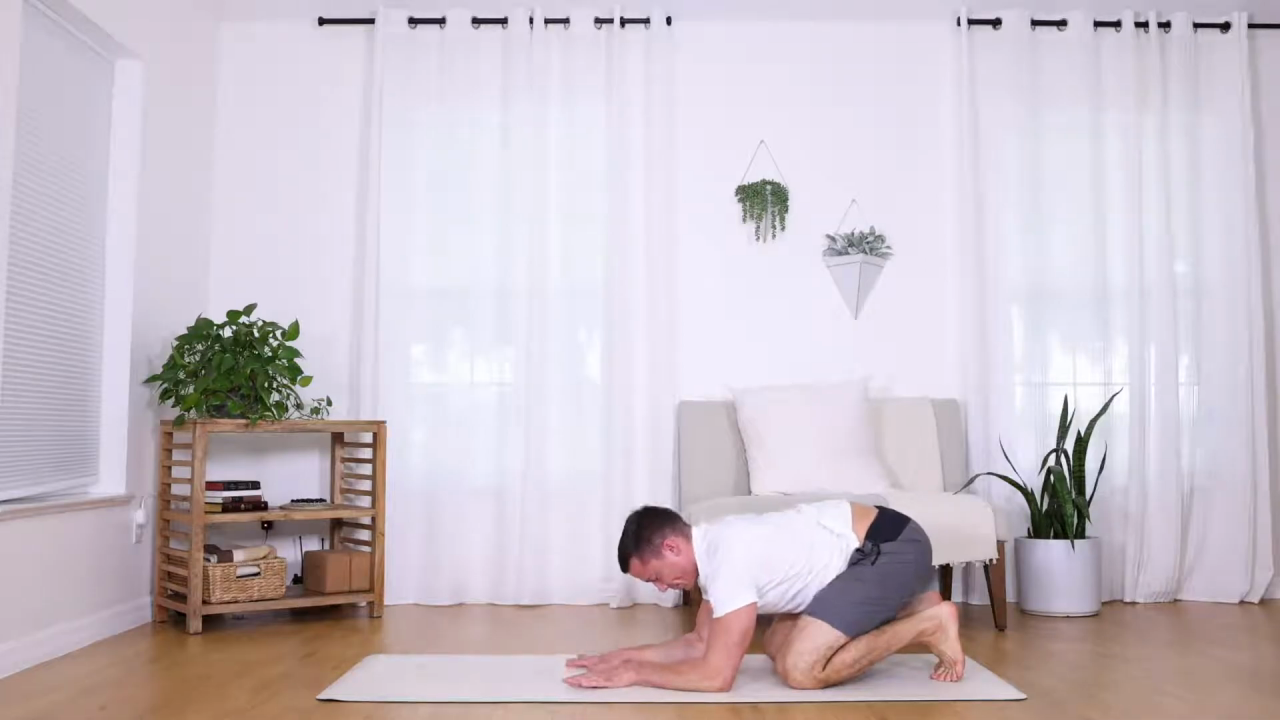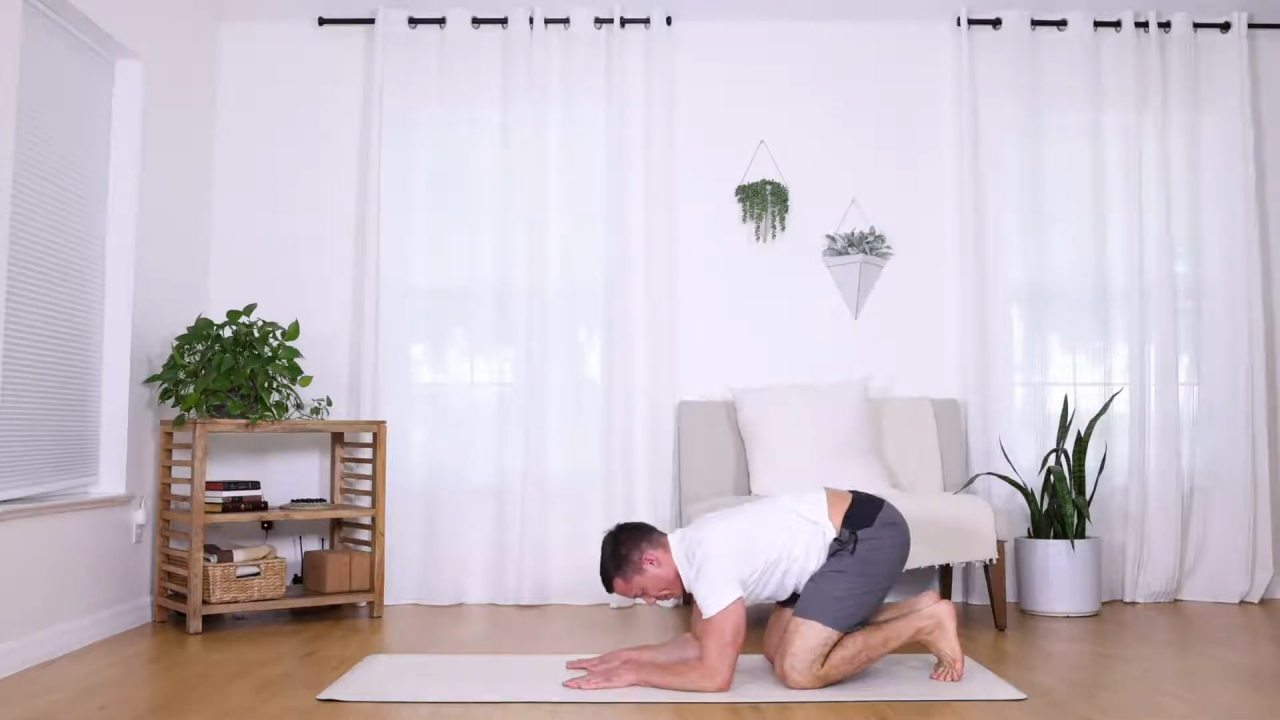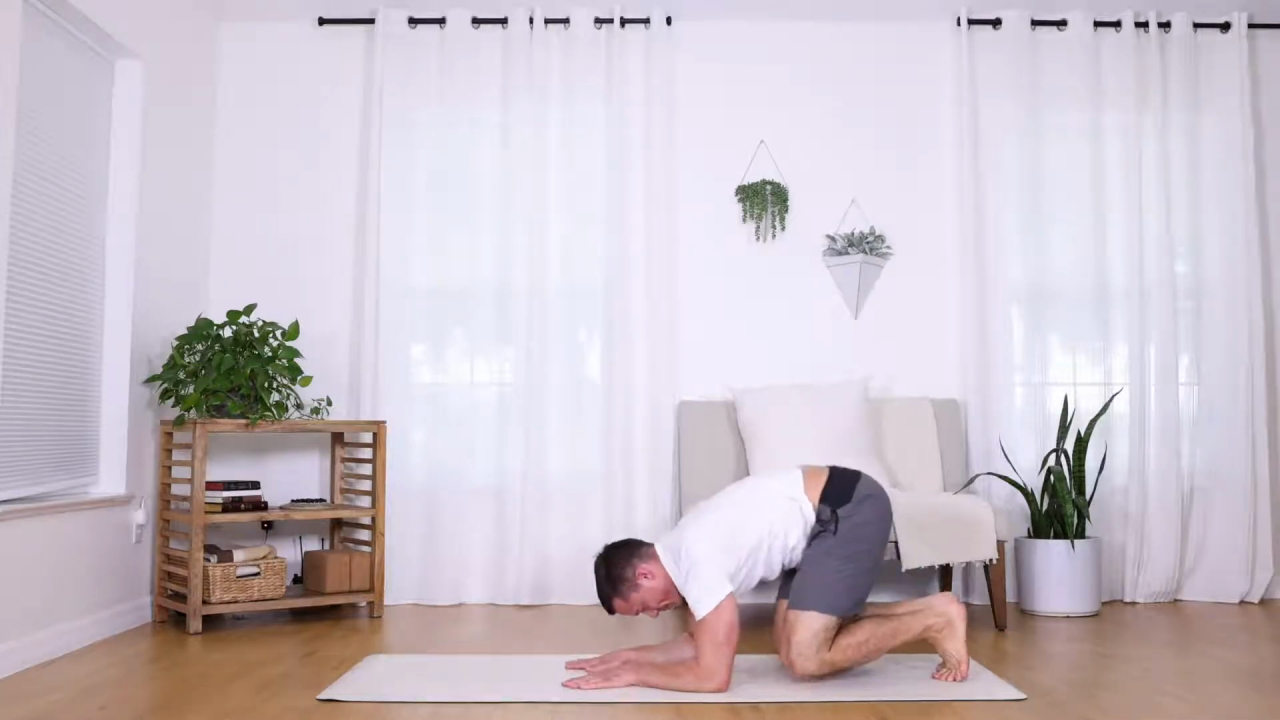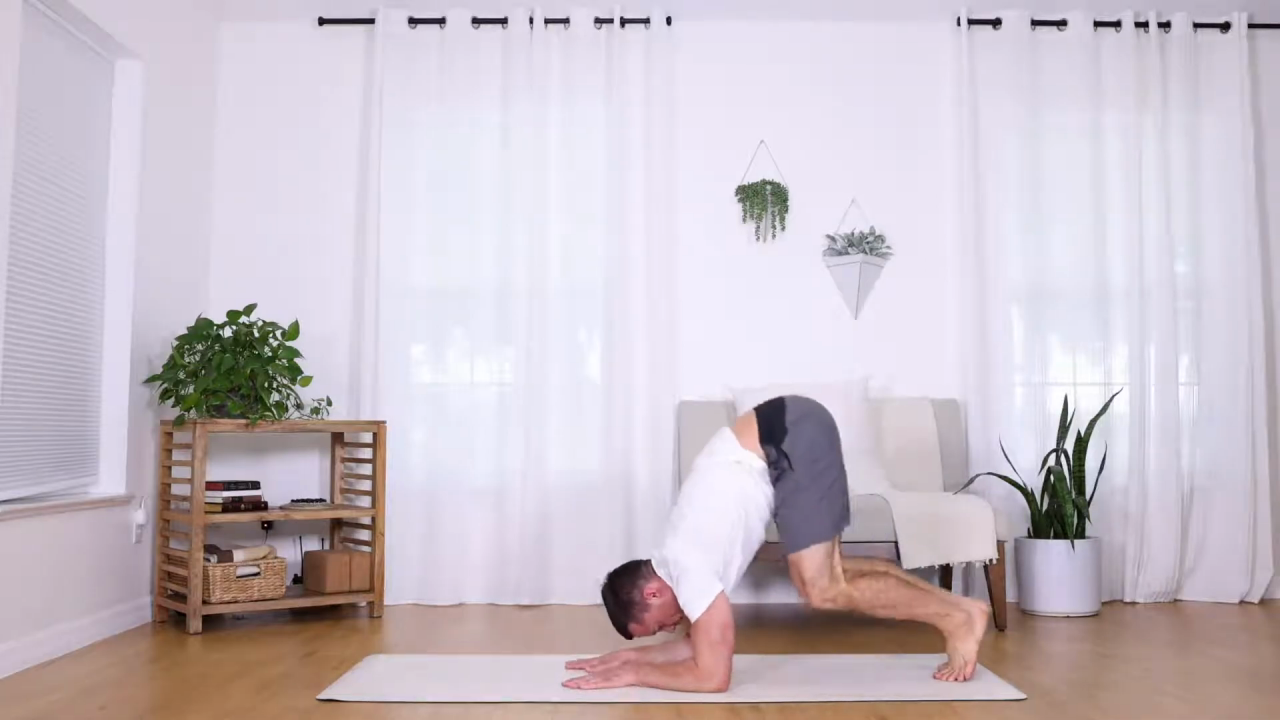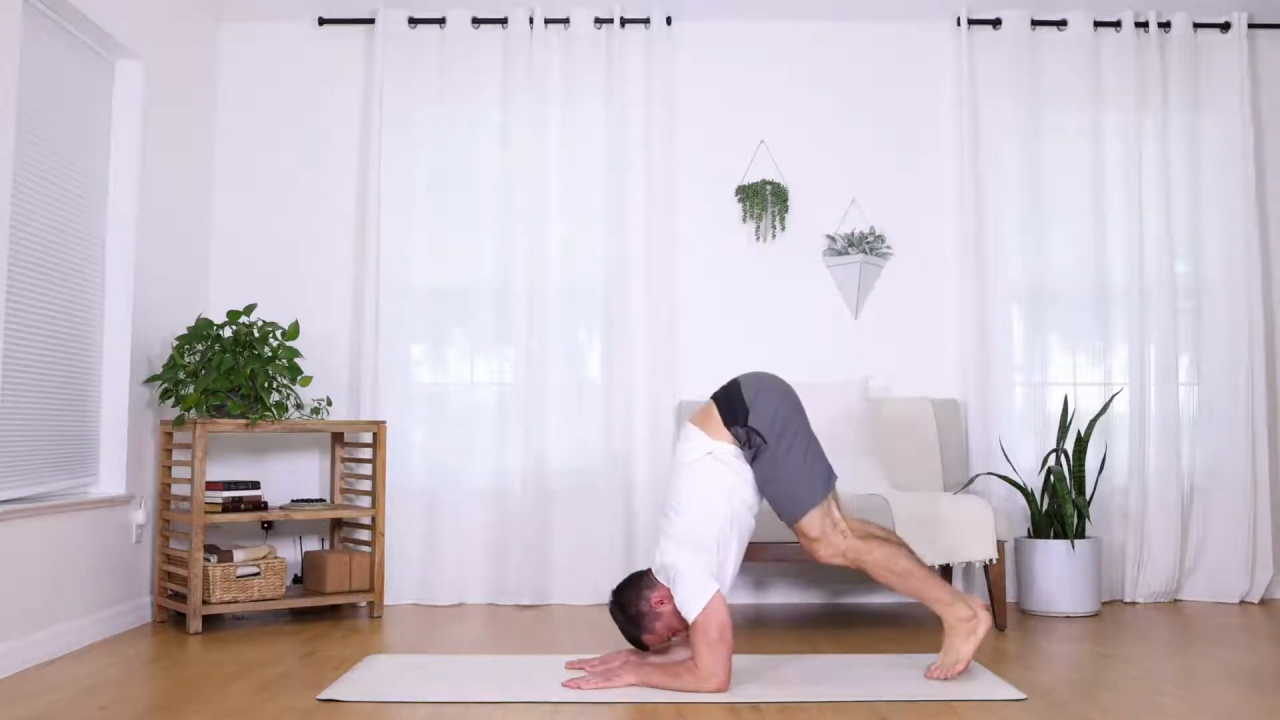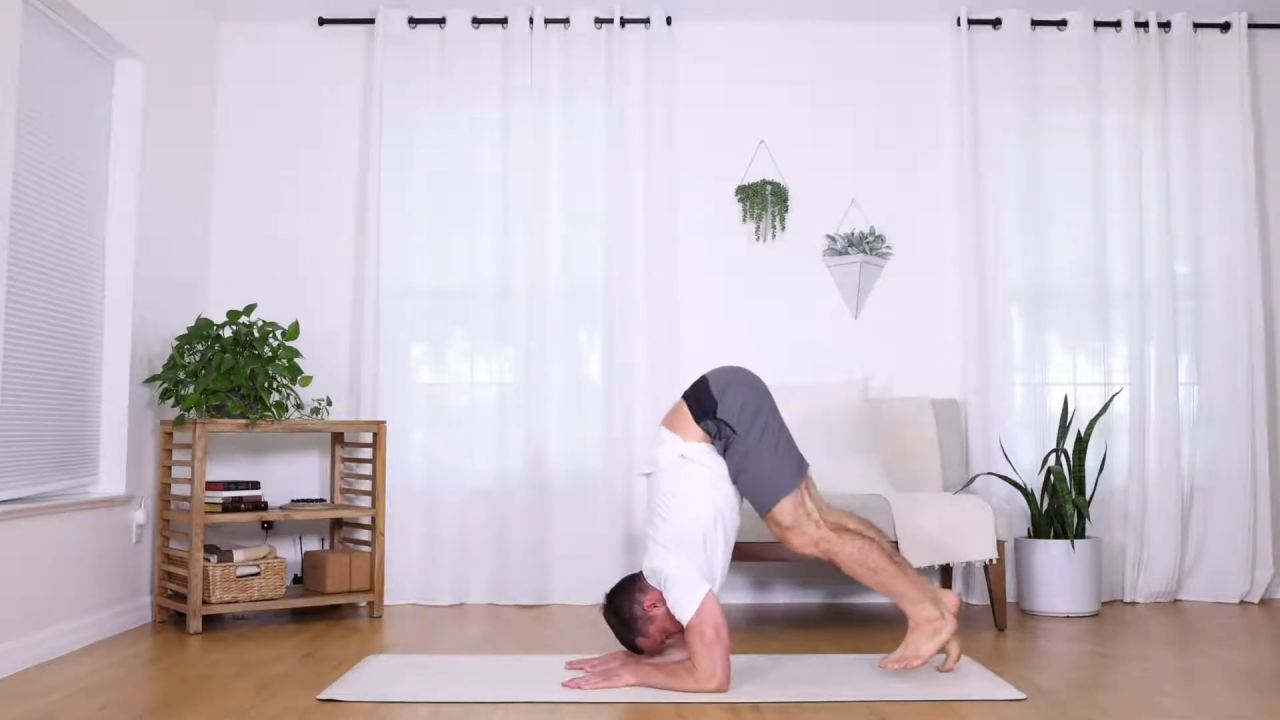
dt=0.4s
person 1, frame 1
left shoulder: (727, 560)
right shoulder: (712, 547)
left elbow: (716, 675)
right elbow: (702, 643)
left wrist: (633, 674)
right wrist: (625, 655)
left hip: (892, 548)
right hip: (867, 547)
left knee: (800, 669)
right knee: (778, 648)
left ankle: (929, 624)
right ankle: (913, 609)
person 1, frame 2
left shoulder: (709, 560)
right shoulder: (694, 548)
left elbow: (715, 675)
right elbow: (701, 643)
left wrist: (634, 674)
right wrist: (626, 655)
left hip: (870, 535)
right hip: (848, 534)
left knee: (798, 670)
right knee: (778, 648)
left ankle: (927, 623)
right ankle: (916, 609)
person 1, frame 3
left shoulder: (696, 563)
right shoulder: (683, 553)
left elbow: (713, 676)
right elbow: (701, 643)
left wrist: (633, 673)
right wrist: (629, 655)
left hip: (848, 509)
right hip: (833, 506)
left knee: (806, 658)
right knee: (793, 642)
left ankle: (936, 621)
right ankle: (929, 608)
person 1, frame 4
left shoulder: (687, 568)
right shoulder: (678, 562)
left elbow: (713, 677)
right elbow: (704, 642)
left wrist: (633, 674)
right wrist: (632, 655)
left hip: (790, 435)
right hip: (786, 433)
left knee: (822, 589)
right knee: (825, 574)
left ankle: (959, 619)
right ankle: (958, 608)
person 1, frame 5
left shoulder: (684, 573)
right shoulder: (678, 566)
left elbow: (713, 676)
right elbow: (705, 643)
left wrist: (635, 673)
right wrist: (632, 656)
left hip: (752, 412)
right hip: (748, 414)
left knee: (831, 543)
right knee: (832, 535)
left ankle: (960, 615)
right ankle: (959, 604)
person 1, frame 6
left shoulder: (675, 574)
right shoulder: (671, 567)
left elbow: (712, 677)
right elbow: (699, 641)
left wrist: (633, 673)
right wrist: (631, 657)
right hip: (720, 410)
left knee: (806, 534)
right knee: (816, 520)
left ankle: (927, 614)
right ankle: (932, 598)
